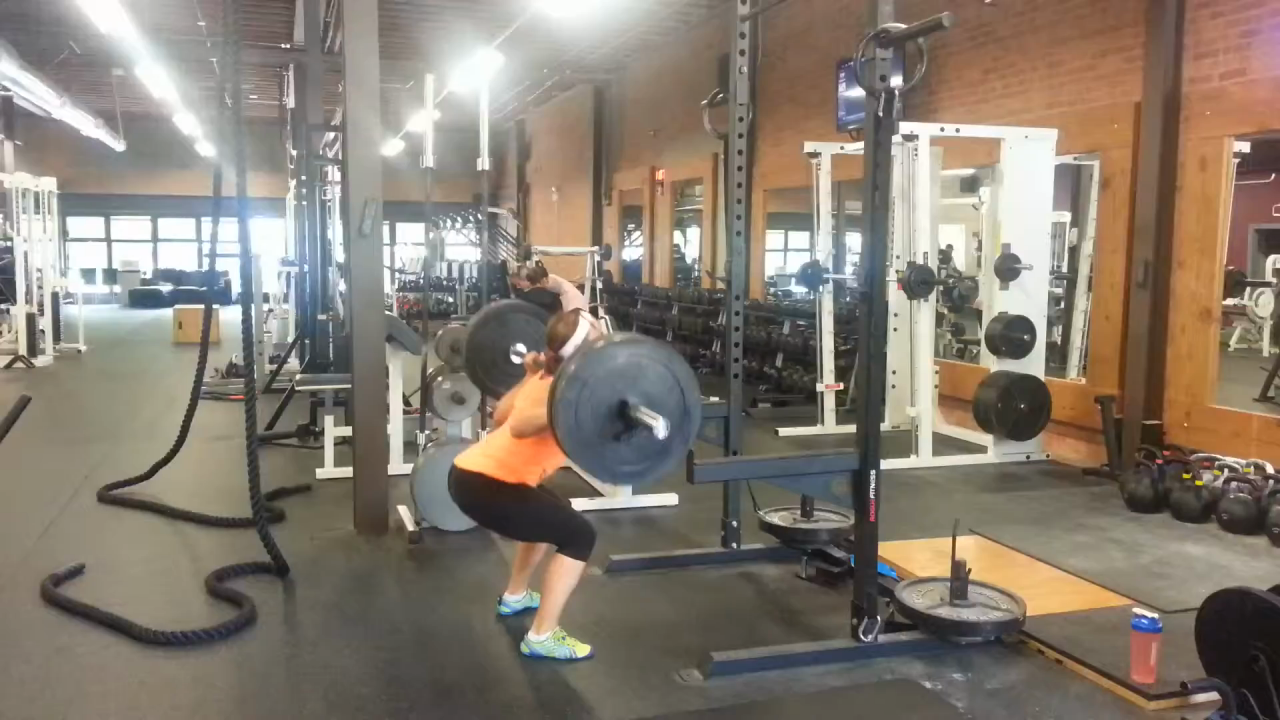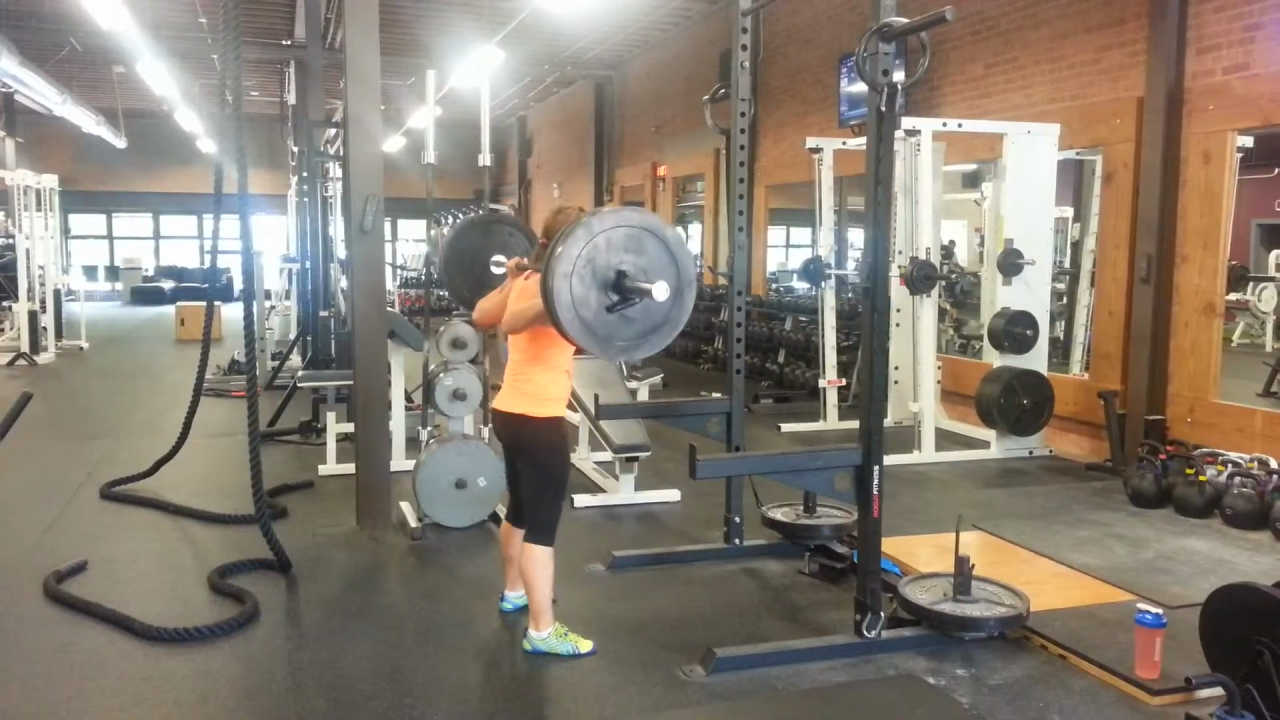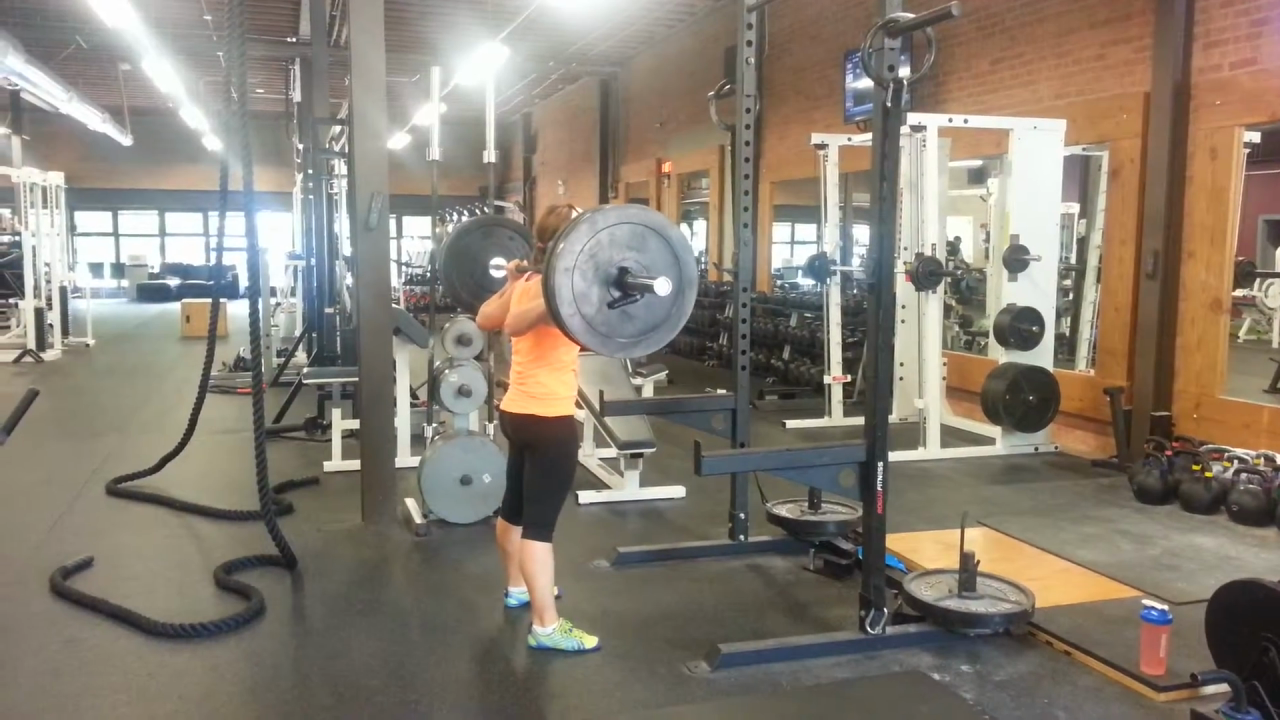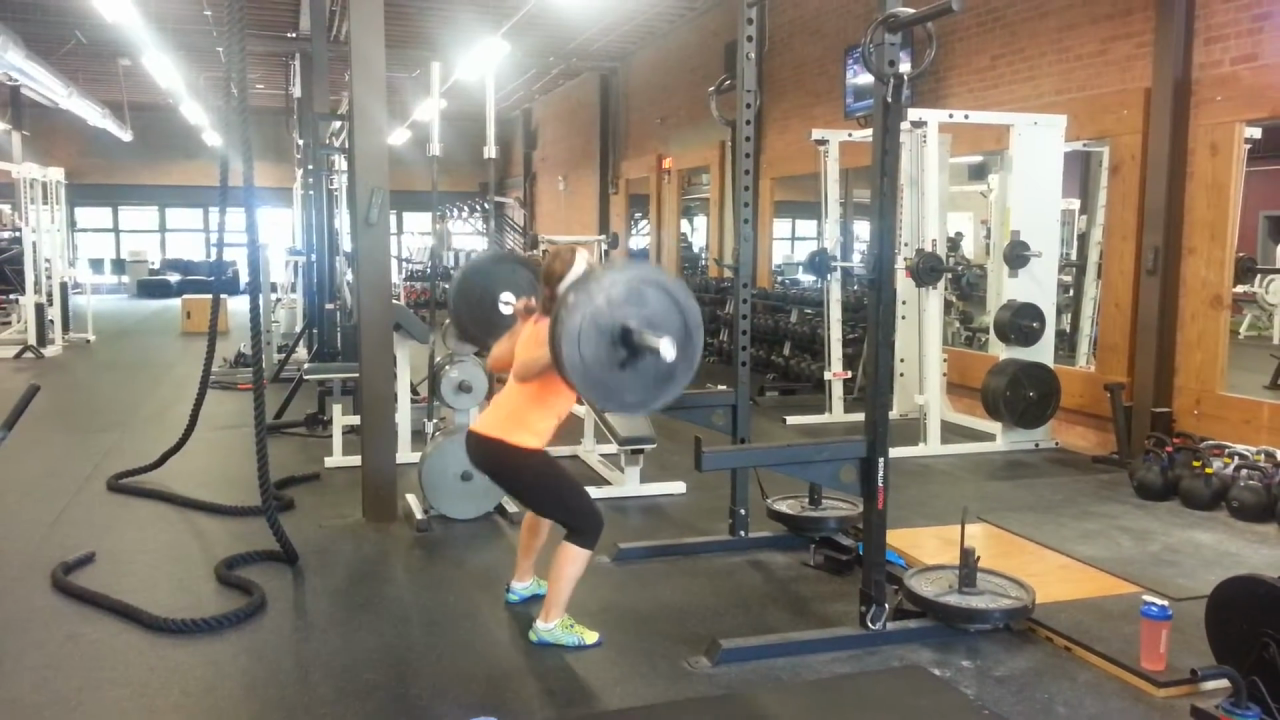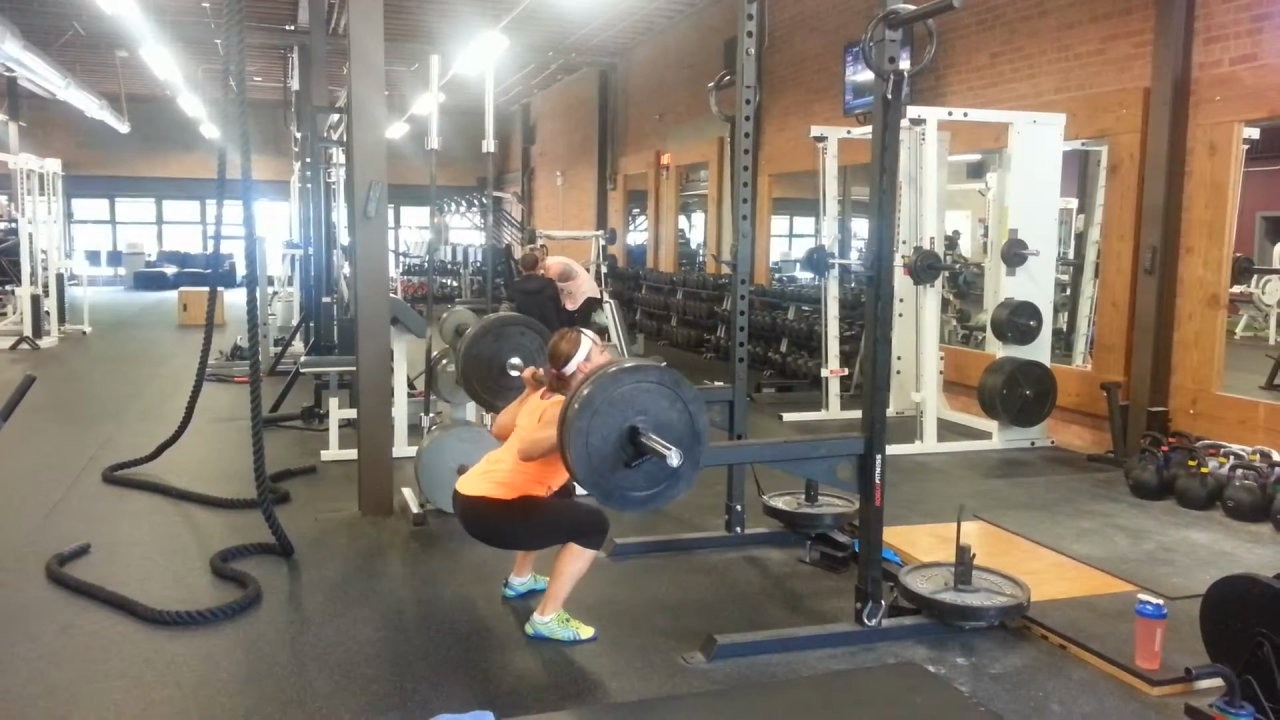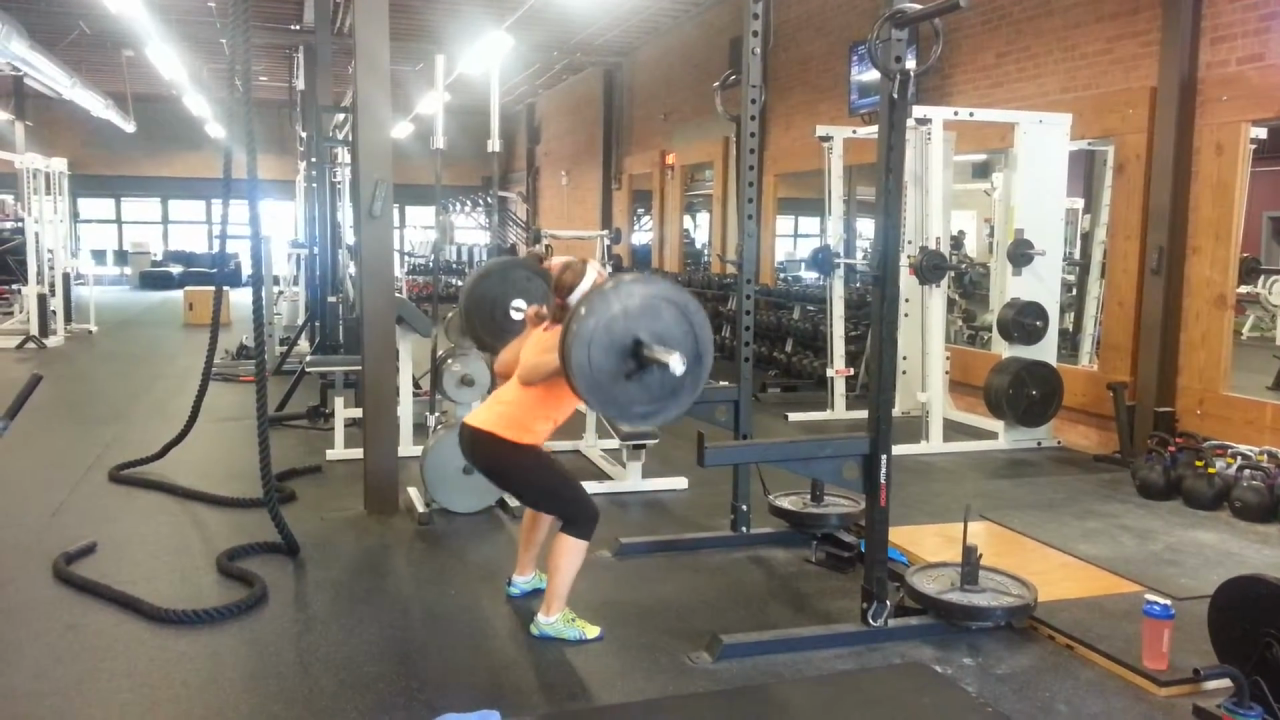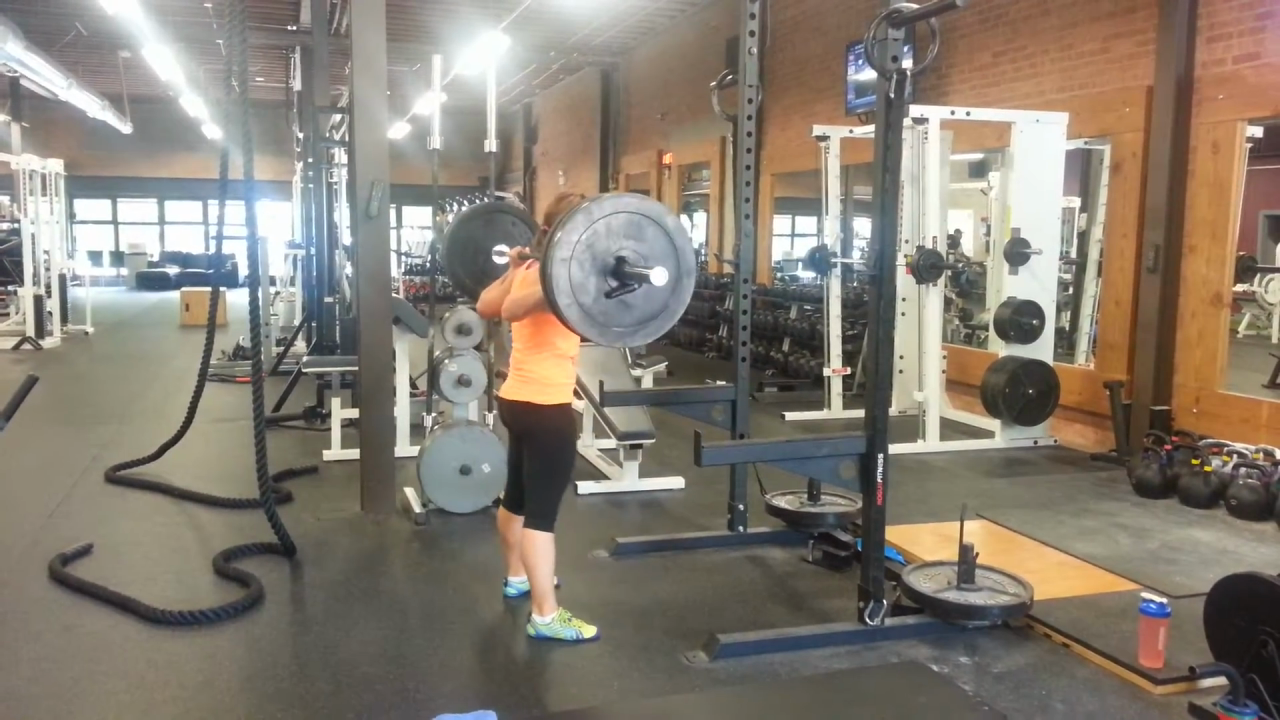
dt=0.7s
person 1, frame 1
left shoulder: (543, 379)
right elbow: (519, 427)
left hip: (470, 474)
right hip: (485, 486)
left knee: (548, 516)
right knee: (578, 536)
left ankle: (514, 596)
right ankle: (542, 637)
person 1, frame 2
left shoulder: (529, 281)
left elbow: (481, 316)
right elbow: (512, 322)
left wrist: (511, 279)
left hip: (509, 412)
right hip: (536, 418)
left knee: (521, 511)
right knee: (542, 524)
left ankle: (514, 591)
right ankle: (542, 631)
person 1, frame 3
left shoulder: (529, 282)
left elbow: (485, 319)
right elbow: (516, 325)
left wrist: (511, 282)
left hip: (518, 411)
right hip: (548, 419)
left knee: (516, 507)
right knee: (539, 522)
left ankle: (518, 588)
right ankle: (547, 627)
person 1, frame 4
left shoulder: (538, 321)
left elbow: (496, 361)
right elbow: (524, 371)
left wrist: (521, 321)
left hip: (487, 436)
right hip: (509, 446)
left knee: (552, 499)
right knee: (586, 522)
left ankle: (522, 583)
right ankle: (550, 624)
person 1, frame 5
left shoulder: (546, 394)
left elbow: (499, 429)
right elbow: (528, 450)
left wrist: (528, 389)
left hip: (473, 492)
right hip: (487, 509)
left knee: (561, 496)
right knee: (593, 525)
left ankle: (519, 579)
right ankle: (546, 619)
person 1, frame 6
left shoulder: (549, 329)
left elbow: (502, 367)
right elbow: (529, 375)
left wrist: (531, 328)
left hip: (480, 430)
right hip: (499, 441)
left knee: (553, 491)
right knee: (582, 513)
left ankle: (523, 577)
right ankle: (552, 618)
person 1, frame 7
left shoulder: (531, 268)
left elbow: (486, 306)
right elbow: (512, 310)
left wrist: (513, 268)
left hip: (517, 399)
right hip: (545, 406)
left knee: (519, 497)
right knee: (541, 511)
left ankle: (517, 577)
right ankle: (546, 617)
